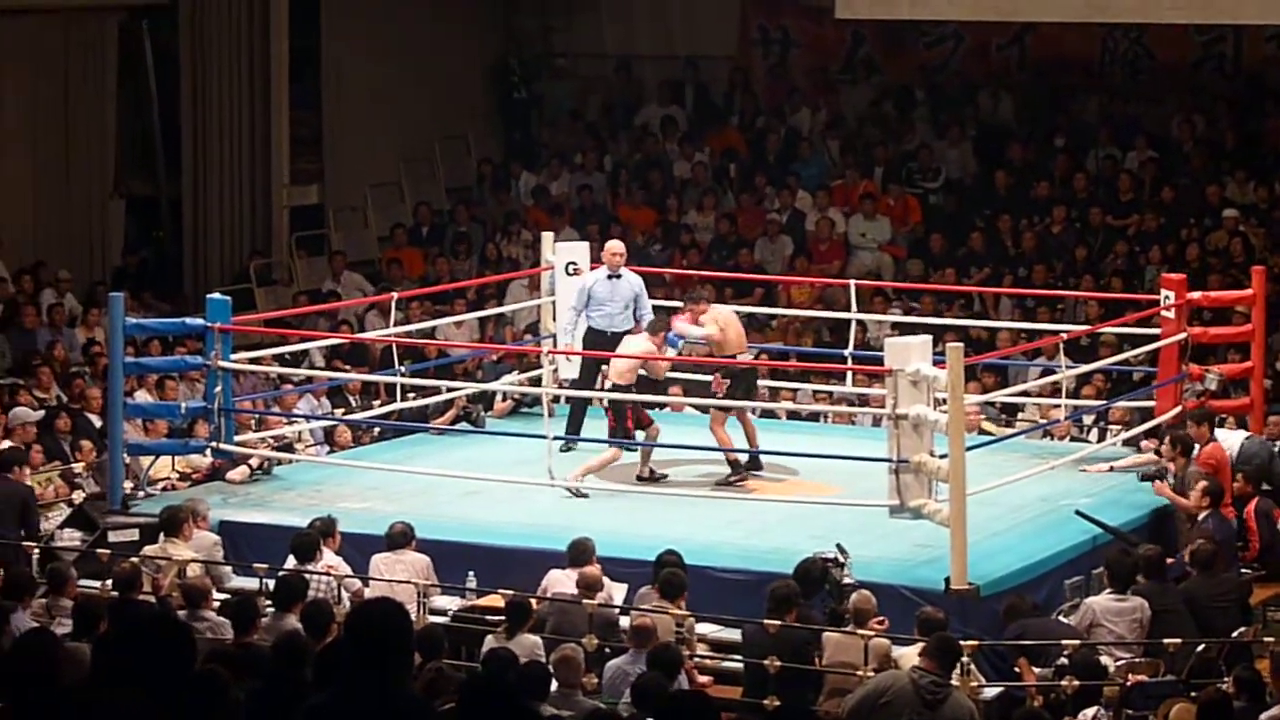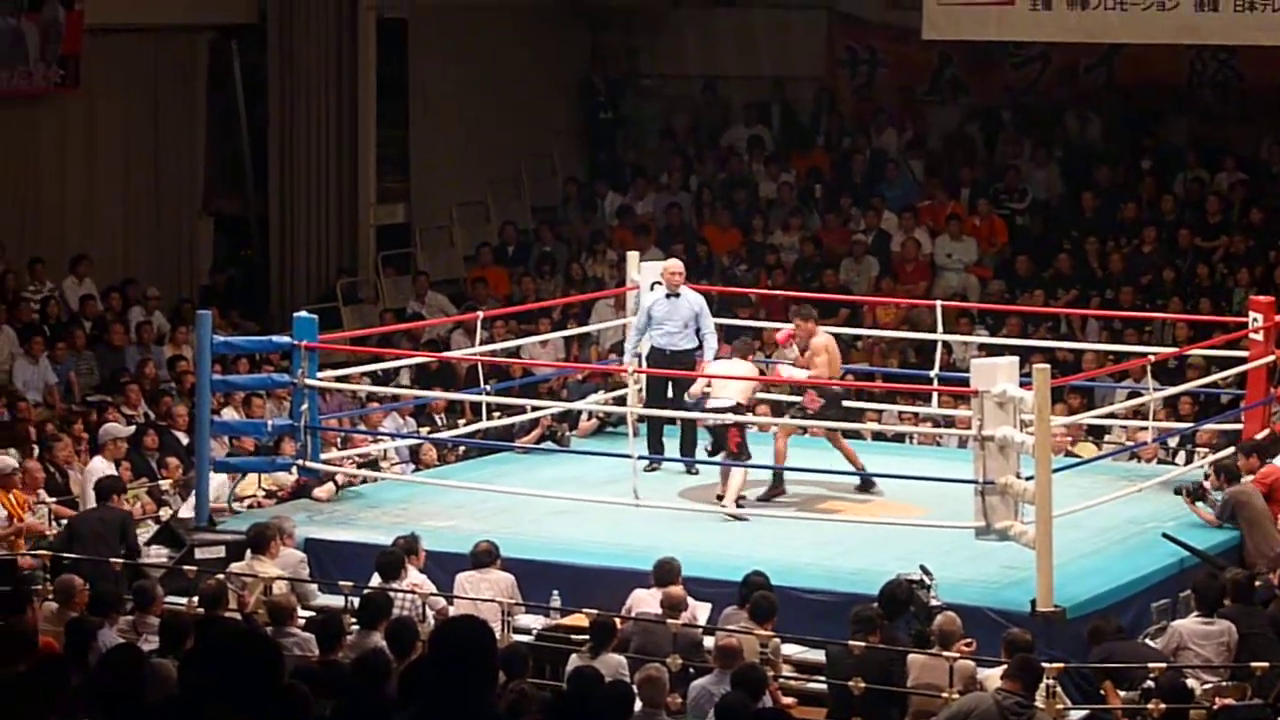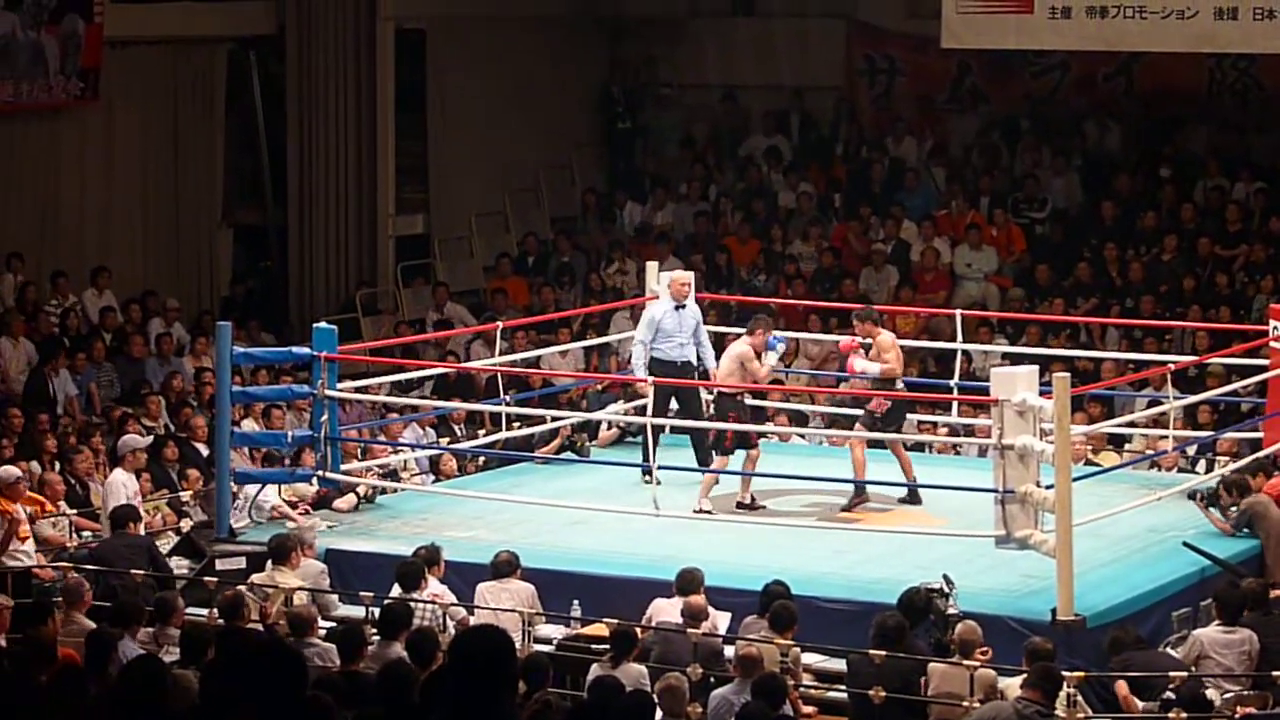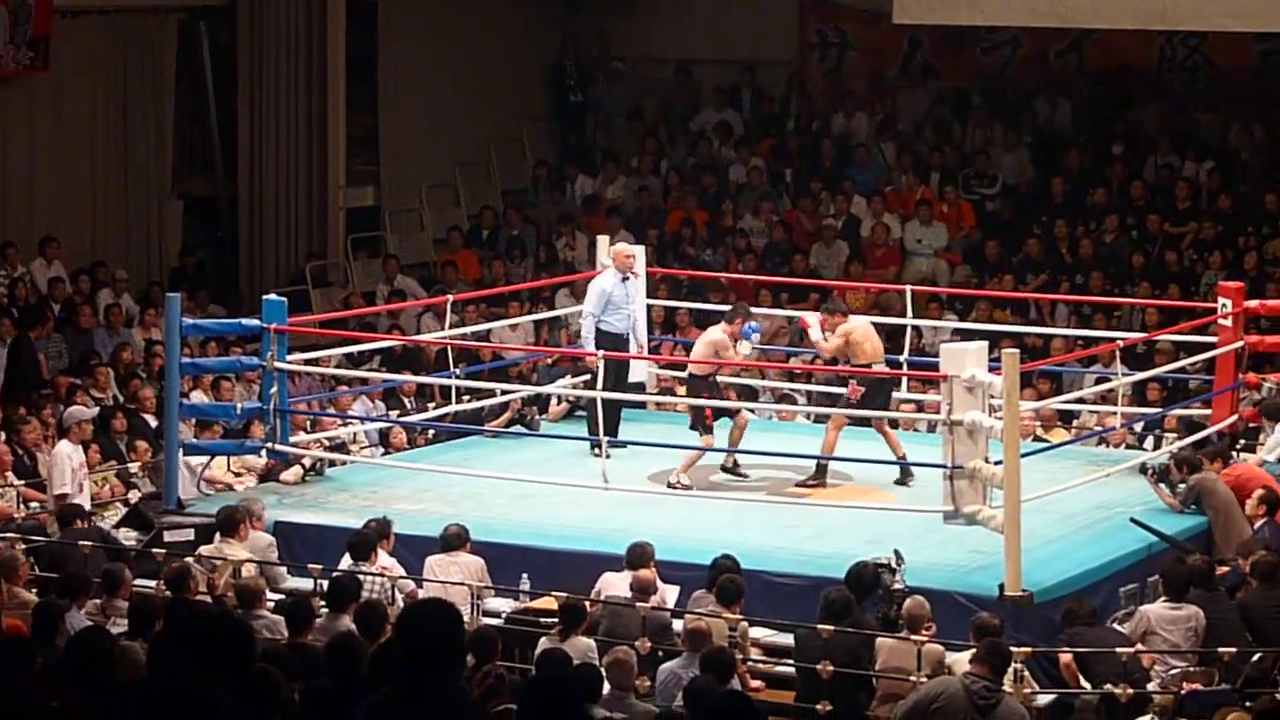
dt=0.7s
person 1, frame 1
left shoulder: (635, 281)
right shoulder: (591, 280)
left elbow: (645, 313)
right elbow: (575, 311)
right wrist: (569, 339)
left hip: (621, 339)
right hip: (595, 337)
right knee: (583, 386)
right ankle: (572, 436)
person 1, frame 2
left shoulder: (696, 300)
right shoulder: (650, 300)
left elbow: (708, 331)
right elbow: (637, 331)
left wrist: (707, 358)
right wrist: (628, 358)
left hip: (684, 358)
right hip: (658, 356)
right knee: (654, 407)
left ankle: (689, 459)
right ankle: (655, 456)
person 1, frame 3
left shoulder: (694, 310)
right shoulder: (655, 311)
left elbow: (702, 340)
right elbow: (640, 343)
left wrist: (711, 365)
right wrist: (641, 375)
left hip: (686, 369)
right hip: (661, 369)
left knee: (696, 418)
right knee: (655, 420)
left ankle: (706, 467)
right ankle: (648, 470)
person 1, frame 4
left shoulder: (630, 281)
right shoulder: (602, 283)
right elbow: (588, 316)
left wrist: (637, 336)
right wrist: (590, 349)
left hip: (623, 341)
right hip: (606, 341)
left knee: (618, 391)
right knee: (601, 392)
left ankle: (609, 435)
right ankle: (597, 442)
person 2, frame 1
left shoulder: (706, 318)
right shoulder: (728, 311)
left elbow: (715, 336)
left wrist: (686, 329)
right wrist: (692, 327)
left hip: (729, 372)
right hip: (747, 367)
left knee: (716, 425)
right knee: (743, 414)
left ankle: (738, 471)
right ankle: (755, 460)
person 2, frame 2
left shoulder: (817, 342)
right shoulder: (824, 338)
left elbow: (822, 374)
right elbow: (806, 364)
left wrist: (794, 374)
right wrist: (791, 348)
left hip: (820, 394)
right hip: (833, 394)
left knee: (781, 434)
right knee: (836, 440)
left ankle: (777, 484)
right ankle: (866, 480)
person 2, frame 3
left shoulder: (883, 339)
right shoulder: (883, 338)
left elbow: (894, 368)
right elbow: (875, 364)
left wrist: (862, 366)
right wrist: (855, 355)
left hip: (886, 396)
right hip: (895, 395)
left knee: (856, 442)
right knee: (895, 446)
left ankle: (860, 493)
right ankle: (913, 493)
person 2, frame 4
left shoulder: (845, 329)
right shoulder: (862, 322)
left elbow: (826, 353)
left wrist: (813, 328)
right wrist: (827, 333)
left hip: (865, 380)
right hip: (882, 378)
left knee: (833, 426)
right knee: (881, 425)
left ankle: (819, 475)
right ankle: (905, 470)
person 3, frame 1
left shoulder: (630, 338)
right shoulder: (649, 348)
right elbow: (660, 373)
left hip: (624, 395)
right hip: (618, 398)
left knee: (653, 430)
right knee: (615, 452)
left ankle: (644, 472)
right ankle: (573, 478)
person 3, frame 2
left shoulder: (714, 364)
right shoulder: (753, 370)
left elbow: (694, 392)
right elbow: (750, 398)
left wrist: (702, 399)
left hip: (714, 414)
right hip: (733, 415)
left knee: (731, 455)
right knee: (740, 464)
left ankle: (724, 493)
right ankle: (729, 503)
person 3, frame 3
left shoulder: (741, 347)
right shoulder: (743, 350)
left elbow: (751, 377)
right elbow: (762, 378)
left wrist: (765, 353)
right wrist: (774, 354)
left hip: (737, 403)
right hip: (726, 405)
left knee: (753, 452)
right knee: (722, 460)
left ankle: (744, 499)
right ankle: (701, 504)
person 3, frame 4
left shoulder: (718, 332)
right shoulder: (720, 338)
left elbow: (729, 359)
left wrist: (742, 342)
right wrist: (747, 343)
left hip: (709, 382)
right hip: (699, 386)
left knee: (742, 418)
right knee: (707, 440)
left ankle: (729, 462)
right ankle: (677, 476)
